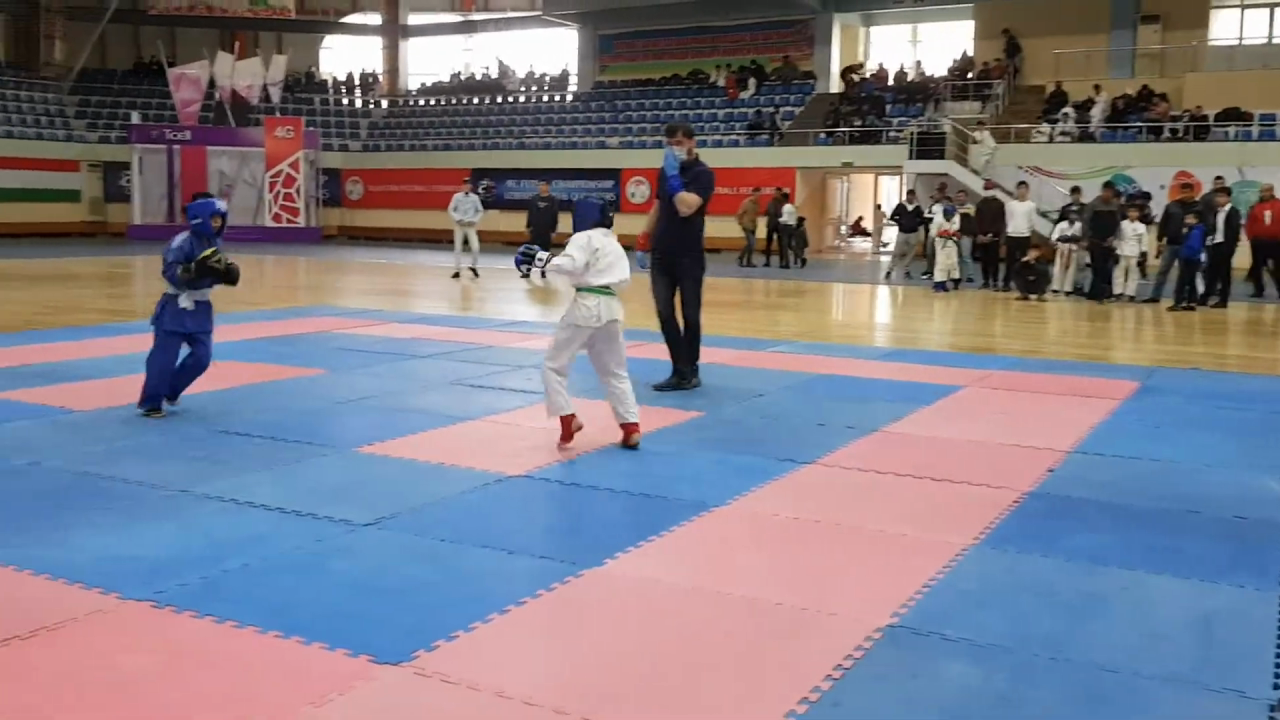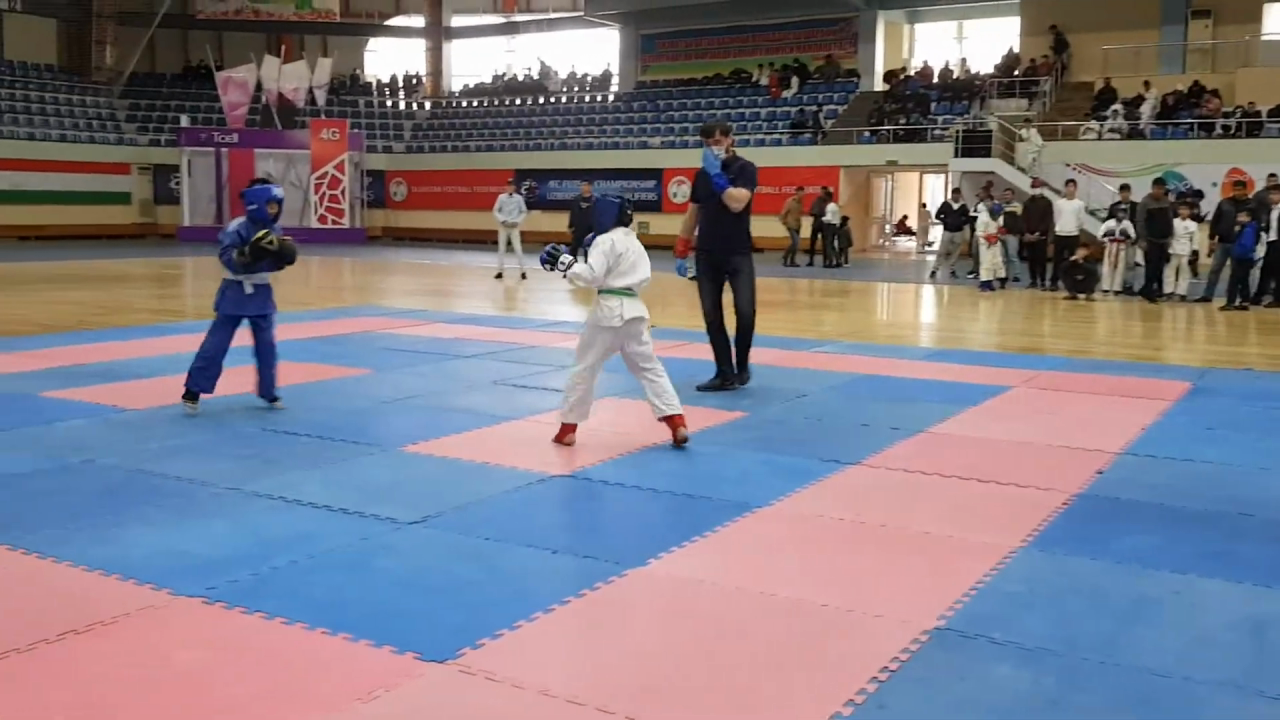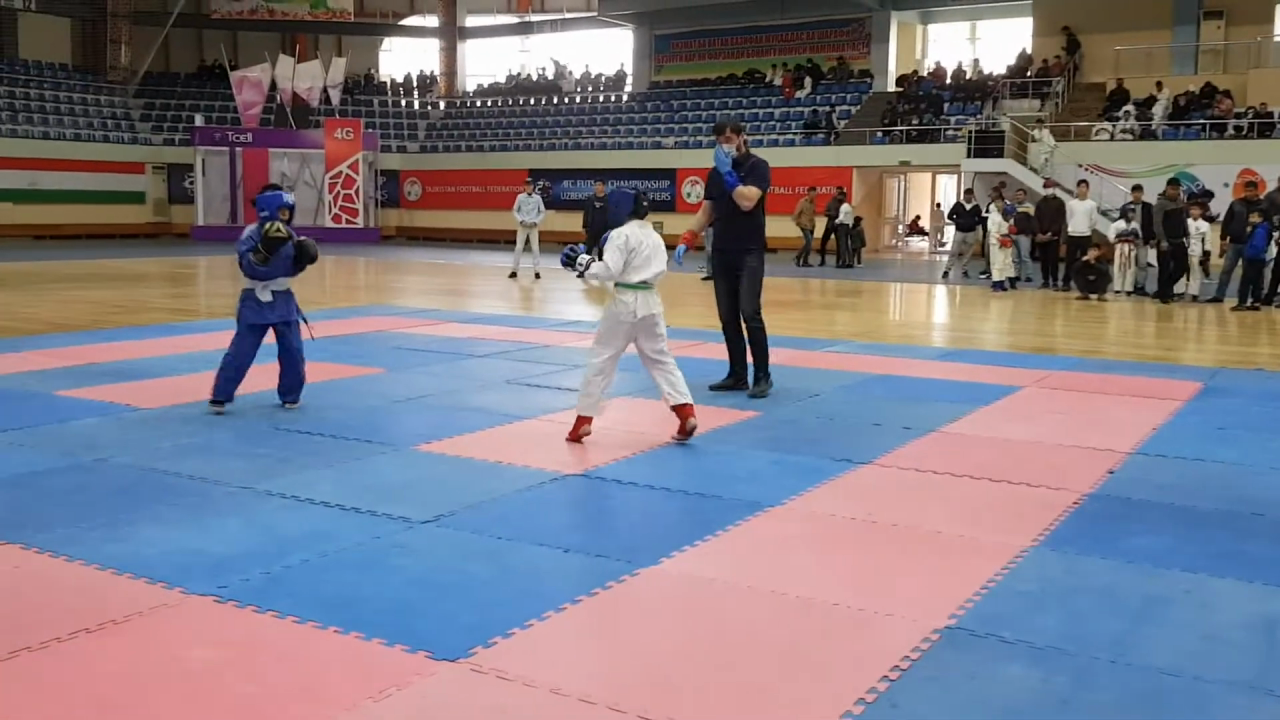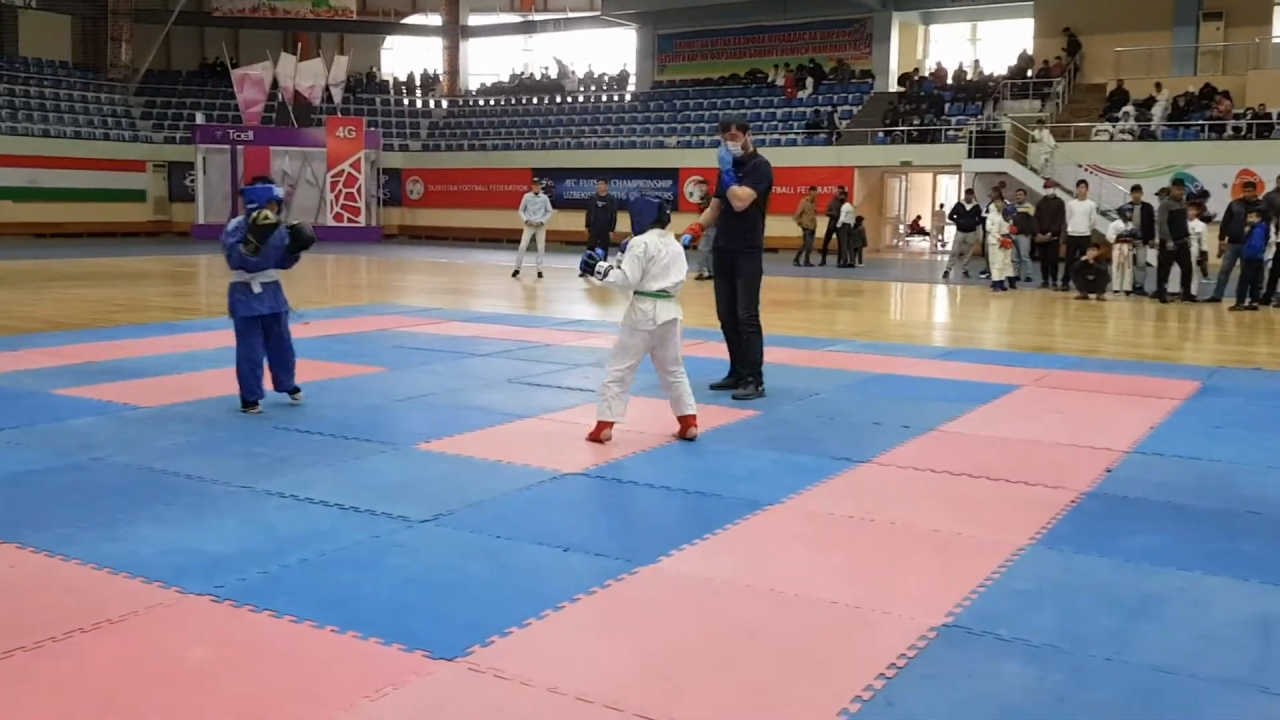
dt=0.2s
person 1, frame 1
left shoulder: (703, 174)
right shoulder: (665, 172)
left elbow: (686, 208)
left wrist: (673, 176)
right wrist: (644, 244)
left hip: (689, 256)
right hip: (661, 254)
left knee: (691, 317)
right knee: (665, 315)
left ankle: (692, 369)
right ankle: (681, 373)
person 1, frame 2
left shoulder: (745, 168)
right shoulder: (701, 174)
left elbow: (737, 203)
right elbow: (692, 214)
left wrist: (717, 175)
right wrist: (681, 251)
left hip: (737, 253)
right hip: (706, 255)
left knee: (745, 310)
right knee: (712, 317)
left ankle: (741, 366)
right ankle: (725, 374)
person 1, frame 3
left shoulder: (757, 166)
right shoulder: (716, 171)
left elbow: (747, 201)
right elbow: (705, 211)
left wrist: (727, 173)
right wrist: (686, 241)
left hip: (749, 252)
right hip: (721, 253)
left knee: (750, 312)
right knee: (727, 316)
left ankle: (762, 376)
right ankle: (738, 375)
person 1, frame 4
left shoulder: (760, 167)
right shoulder: (729, 166)
left elbow: (740, 202)
right elbow: (715, 207)
left wrist: (727, 171)
right wrist: (691, 232)
left hip: (747, 253)
right hip: (723, 251)
left knee: (746, 316)
right knee: (726, 316)
left ankle: (755, 381)
right ankle: (738, 373)
person 2, frame 1
left shoulder: (584, 239)
right shoulder: (616, 246)
left elbow: (571, 266)
right elbow: (620, 278)
left wrist: (542, 259)
left hip: (584, 309)
right hip: (611, 309)
left knee: (555, 364)
right knee: (615, 371)
left ankle: (568, 418)
right ankle: (631, 428)
person 2, frame 2
left shoulder: (606, 241)
right shoulder: (636, 245)
left elbow: (592, 274)
left wrist: (565, 263)
left hip: (608, 311)
right hip: (634, 310)
left knee: (583, 369)
right knee: (650, 368)
left ankle: (568, 428)
right ankle: (678, 423)
person 2, frame 3
left shoulder: (620, 235)
right shoulder: (655, 237)
left elbow: (608, 271)
left wrist: (582, 262)
left hip: (624, 304)
right hip: (650, 303)
left knee: (600, 361)
right knee: (661, 360)
left ankle: (583, 422)
right ankle: (686, 415)
person 2, frame 4
left shoulder: (640, 243)
right shoulder: (675, 245)
left elbow: (628, 279)
left wrist: (602, 269)
left hip: (643, 312)
right hip: (669, 311)
left knee: (618, 369)
right knee: (673, 369)
left ankle: (604, 425)
right ankle: (688, 422)
person 3, frame 1
left shoulder: (215, 243)
right shoulder: (181, 243)
right elbow: (171, 274)
left wrist: (224, 274)
right wrist: (197, 268)
left hip: (201, 307)
right hip: (176, 307)
left knee: (201, 357)
right knee: (163, 357)
left ankle: (170, 390)
right ankle: (151, 401)
person 3, frame 2
left shoulder: (271, 232)
right shoulder: (237, 229)
right elbow: (228, 259)
left wrist: (283, 257)
right wrist: (252, 252)
left hip: (261, 292)
right hip: (235, 292)
left knee: (266, 344)
right knee: (216, 342)
left ankle: (268, 393)
right ankle: (194, 389)
person 3, frame 3
left shoulder: (288, 233)
right shoulder: (251, 235)
right elbow: (249, 268)
left wrist: (303, 258)
right wrist: (265, 249)
left hip: (283, 298)
right hip: (256, 300)
left knee: (292, 349)
right knee: (242, 350)
left ankle: (289, 394)
right ankle: (221, 396)
person 3, frame 4
left shoulder: (277, 228)
right shoulder: (237, 227)
left elbow: (283, 262)
right elbow: (236, 259)
left wrist: (296, 247)
right wrist: (255, 239)
left hip: (272, 290)
right hip: (245, 294)
left knee: (282, 342)
right knee: (250, 349)
left ankle: (287, 386)
right ankle: (250, 399)
